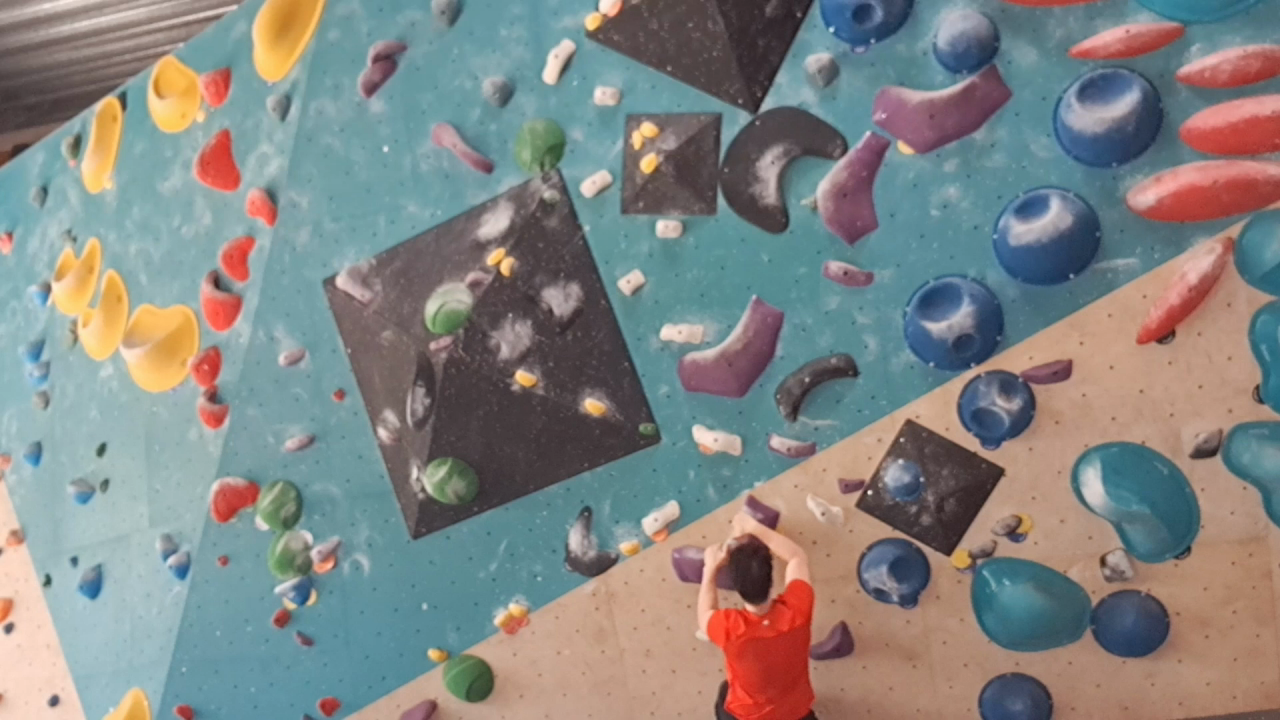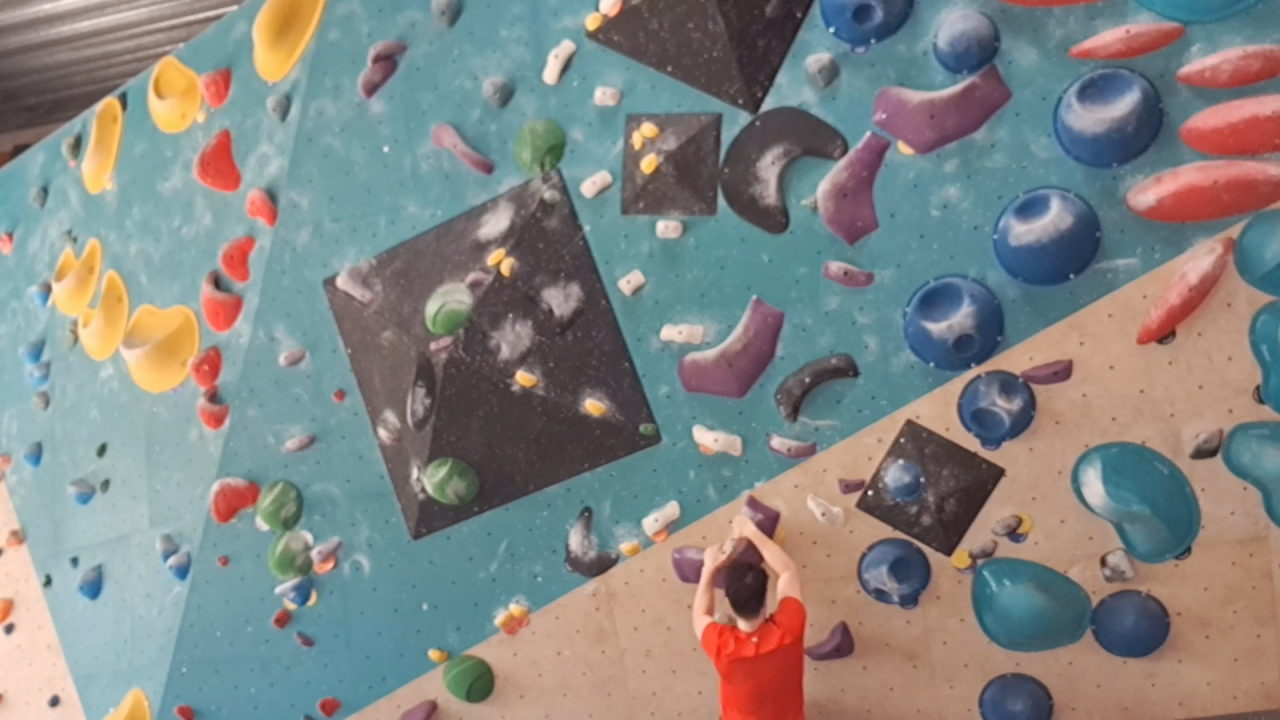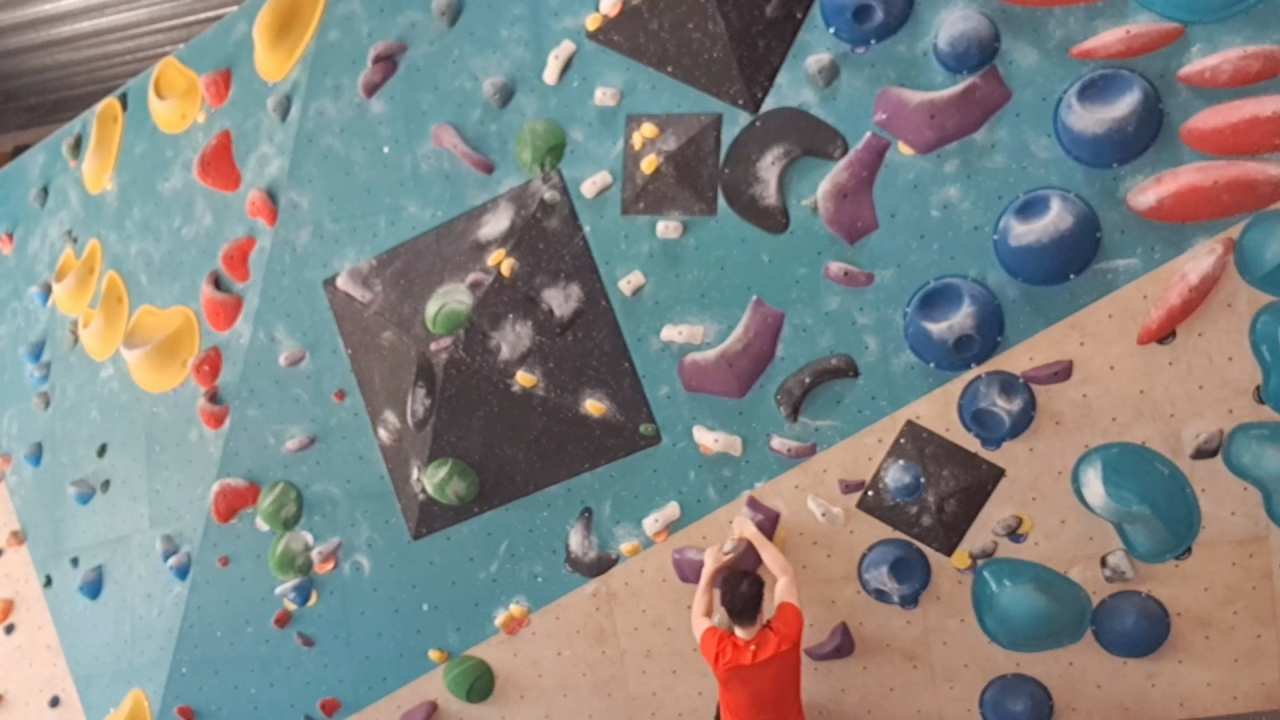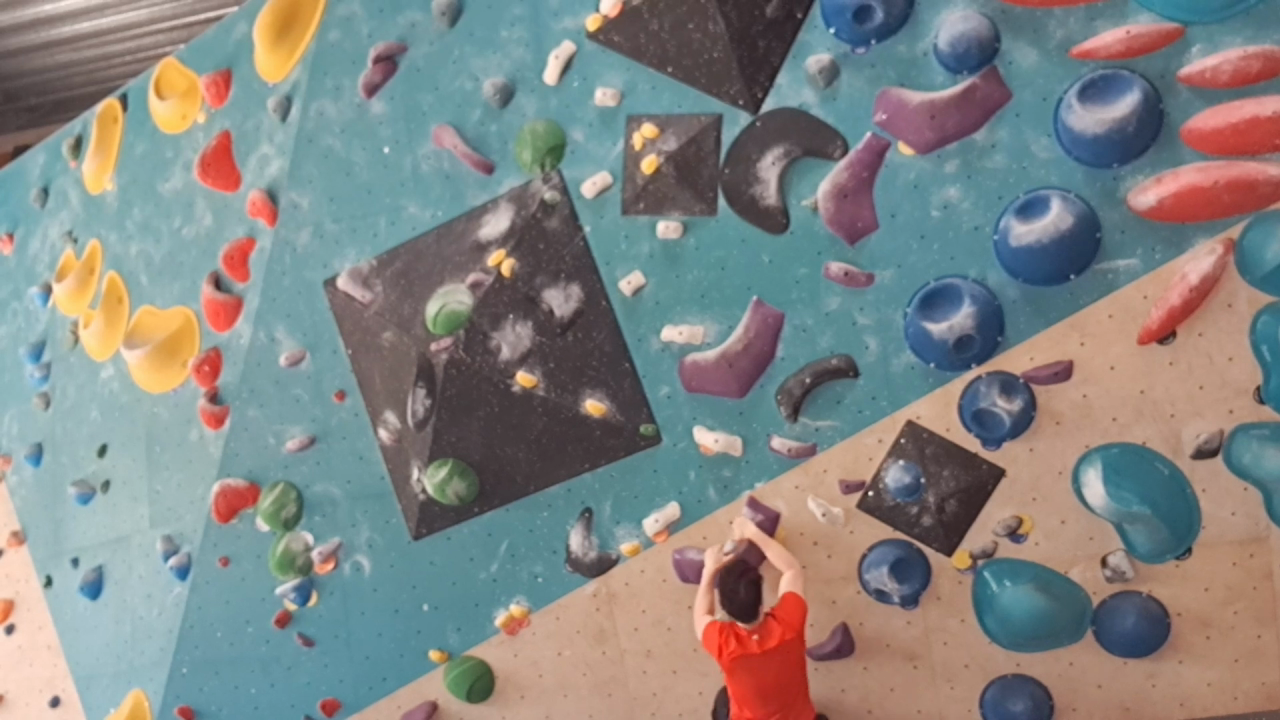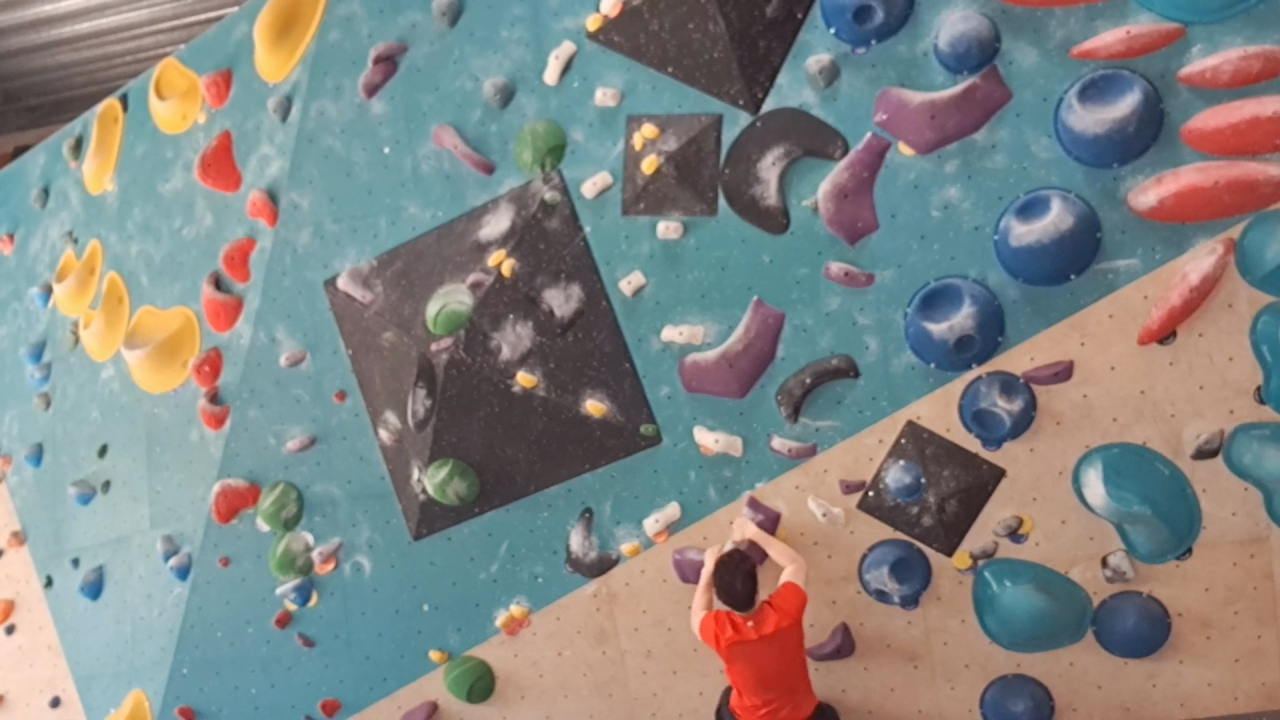
dt=0.2s
person 1, frame 1
left shoulder: (730, 629)
right shoulder: (797, 612)
left elbow: (705, 615)
right elbow: (797, 557)
left wrist: (711, 567)
right wrist: (754, 527)
person 1, frame 2
left shoulder: (723, 646)
right shoulder: (788, 631)
left elbow: (700, 616)
right elbow: (788, 571)
left wrist: (709, 568)
right wrist: (752, 532)
person 1, frame 3
left shoulder: (721, 653)
right shoulder: (785, 637)
left elbow: (699, 618)
right elbow: (786, 575)
left wrist: (709, 569)
right wrist: (751, 533)
person 1, frame 4
left shoulder: (724, 643)
right shoulder: (788, 624)
left elbow: (701, 618)
right elbow: (792, 568)
left wrist: (710, 571)
right wrist: (752, 533)
person 1, frame 5
left shoulder: (721, 630)
right shoulder: (785, 612)
left elbow: (697, 617)
right elbow: (796, 564)
left wrist: (708, 569)
right wrist: (753, 533)
